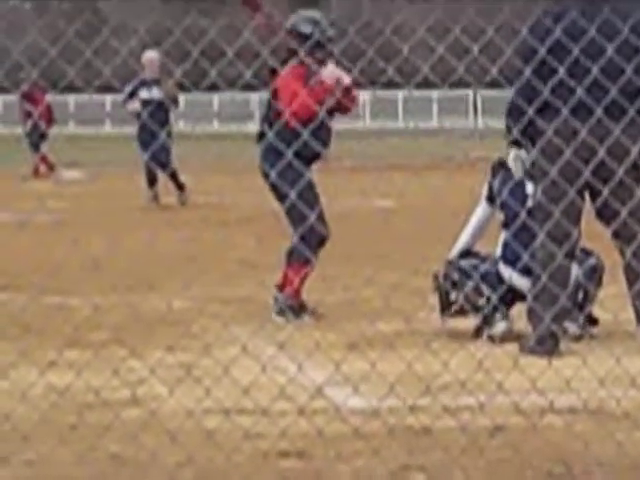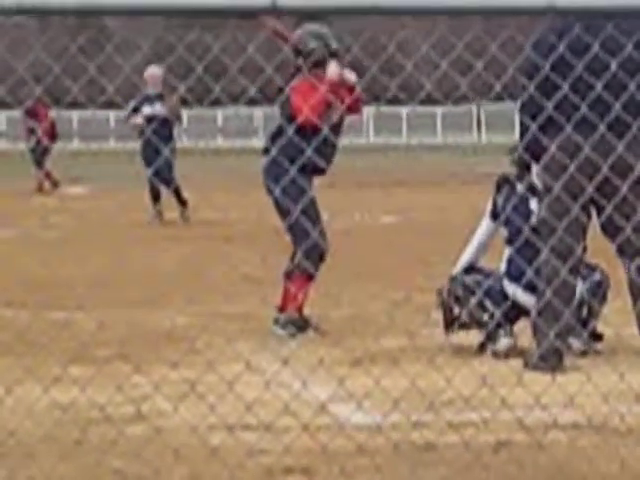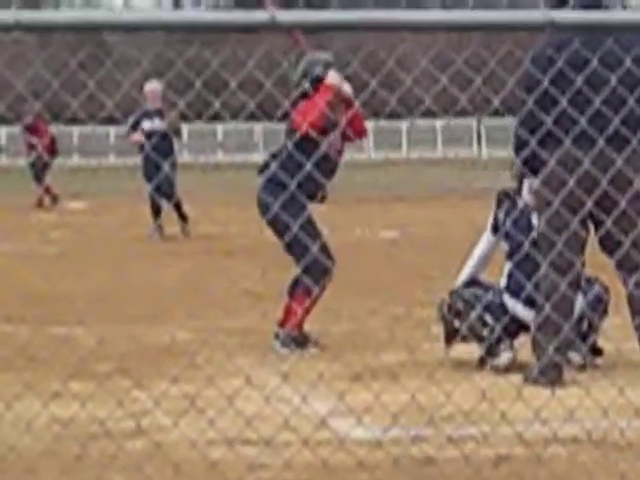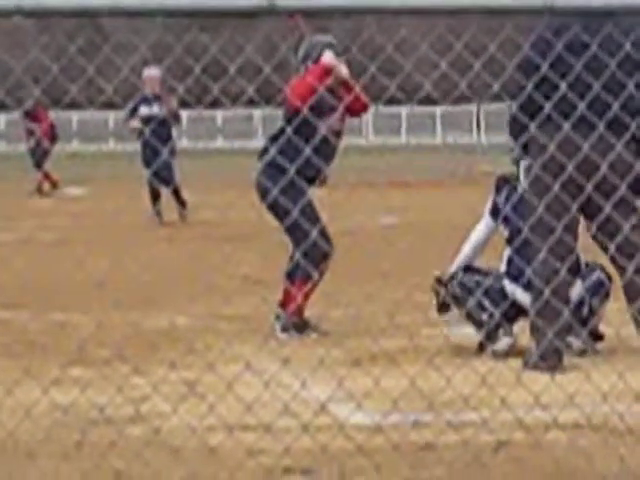
dt=0.4s
person 1, frame 1
left shoulder: (552, 19)
left elbow: (528, 85)
left wrist: (519, 140)
left hip: (561, 134)
left knee: (554, 235)
left ankle: (544, 332)
person 1, frame 2
left shoulder: (554, 36)
left elbow: (534, 102)
left wrist: (534, 156)
left hip: (566, 150)
left knee: (560, 251)
left ankle: (548, 349)
person 1, frame 3
left shoulder: (553, 49)
left elbow: (531, 115)
left wrist: (529, 169)
left hip: (563, 164)
left knee: (559, 265)
left ankle: (548, 362)
person 1, frame 4
left shoulder: (553, 32)
left elbow: (524, 95)
left wrist: (525, 148)
left hip: (553, 147)
left knee: (550, 250)
left ankle: (547, 348)
person 2, frame 1
left shoulder: (317, 74)
right shoulder: (292, 74)
left elbow: (345, 107)
right elbow: (297, 115)
left wrist: (345, 85)
right wrist: (324, 83)
left hip: (296, 164)
right hip: (282, 163)
left knee: (313, 231)
right knee: (312, 231)
left ankle: (286, 292)
right ankle: (287, 301)
person 2, frame 2
left shoulder: (325, 85)
right shoulder: (303, 85)
left elbow: (353, 107)
right elbow: (310, 115)
left wrist: (350, 84)
right wrist: (330, 81)
left hip: (296, 176)
right hip: (285, 175)
left knee: (308, 245)
right knee: (312, 245)
left ankle: (287, 312)
right ankle: (290, 316)
person 2, frame 3
left shoulder: (334, 113)
right shoulder: (307, 108)
left elbow: (359, 132)
right elbow: (308, 123)
left wrist: (348, 99)
right wrist: (329, 89)
left hip: (292, 199)
right hip: (279, 196)
left knee: (314, 262)
right knee: (318, 263)
left ankle: (288, 327)
right ankle: (290, 332)
person 2, frame 4
left shoulder: (335, 94)
right shoulder: (307, 89)
left elbow: (361, 106)
right elbow: (294, 97)
left wrist: (345, 80)
right wrist: (322, 68)
left hip: (292, 182)
right hip: (279, 179)
left knee: (310, 246)
right knee: (317, 247)
left ankle: (288, 312)
right ankle: (290, 318)
person 3, frame 1
left shoulder: (501, 173)
left elbow: (478, 223)
left hip: (513, 279)
right knee: (591, 262)
left ankle: (493, 316)
right ankle: (575, 315)
person 3, frame 2
left shoulder: (505, 188)
left elbow: (481, 239)
left wrist: (455, 276)
left hip: (517, 295)
left knee: (461, 281)
right knee: (596, 276)
left ankle: (497, 331)
right ankle: (580, 331)
person 3, frame 3
left shoulder: (507, 203)
left elbow: (480, 256)
left wrist: (456, 291)
left hip: (518, 311)
left knee: (462, 295)
right knee: (597, 289)
left ankle: (497, 346)
right ankle: (580, 347)
person 3, frame 4
left shoulder: (505, 189)
left elbow: (475, 243)
left wrist: (448, 278)
left hip: (517, 295)
left knee: (458, 280)
right knee: (599, 275)
left ankle: (496, 332)
right ankle: (581, 332)
person 4, frame 1
left shoulder: (164, 82)
right shoulder: (137, 83)
left elbow: (174, 105)
right elbow: (126, 100)
left wrist: (170, 95)
right wrist: (131, 106)
left hip: (162, 128)
right hip: (145, 128)
left knee: (164, 162)
right knee: (149, 161)
left ankle: (180, 188)
right ankle: (153, 194)
person 4, frame 2
left shoulder: (167, 98)
right shoulder: (141, 100)
left elbow: (177, 120)
right elbow: (130, 117)
left wrist: (173, 109)
right wrist: (135, 121)
left hip: (166, 143)
right hip: (149, 143)
left knee: (167, 177)
right knee: (153, 176)
left ankle: (183, 204)
right ankle: (157, 210)
person 4, frame 3
left shoulder: (166, 113)
right shoulder: (140, 115)
left elbow: (177, 134)
right elbow: (130, 133)
left wrist: (171, 125)
right wrist: (135, 137)
left hip: (167, 158)
right hip: (149, 158)
left knee: (168, 191)
right knee: (154, 191)
left ankle: (183, 219)
right ankle: (157, 225)
person 4, frame 4
left shoulder: (167, 99)
right shoulder: (139, 101)
left elbow: (176, 121)
right elbow: (129, 118)
left wrist: (171, 109)
right wrist: (133, 123)
left hip: (165, 143)
right hip: (148, 144)
left knee: (167, 176)
right knee: (152, 176)
left ankle: (181, 205)
right ankle: (156, 210)
